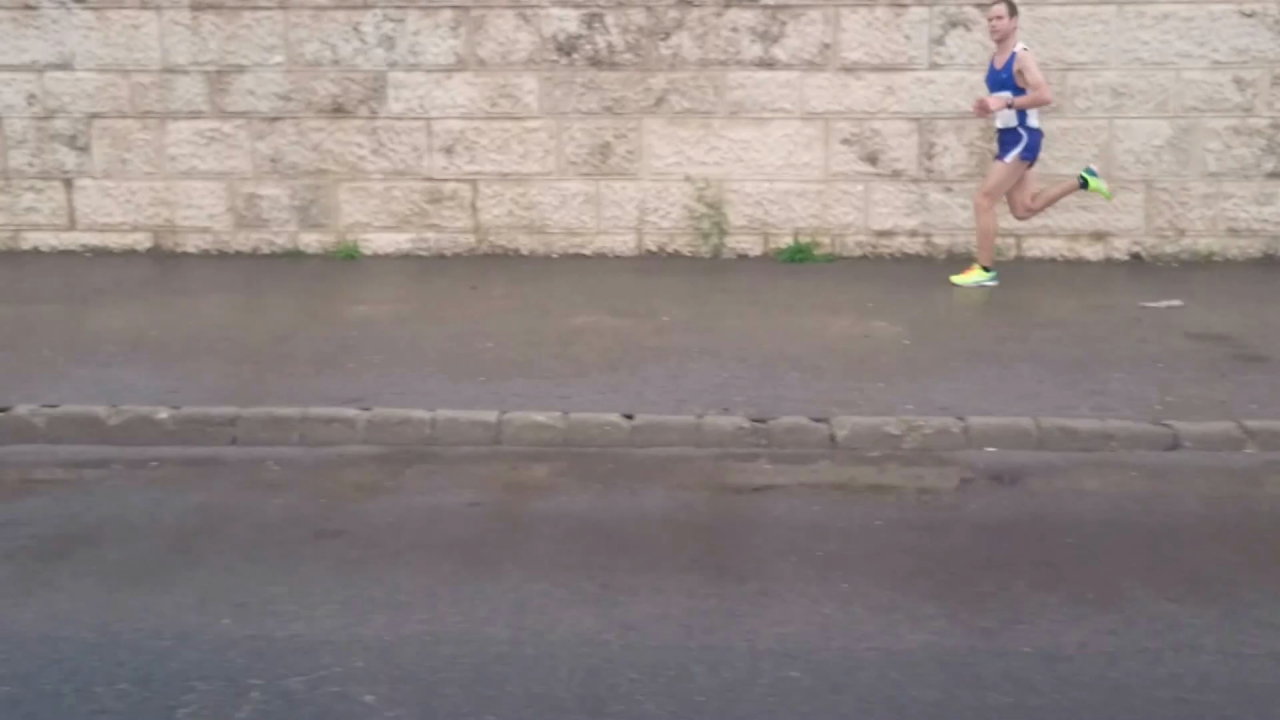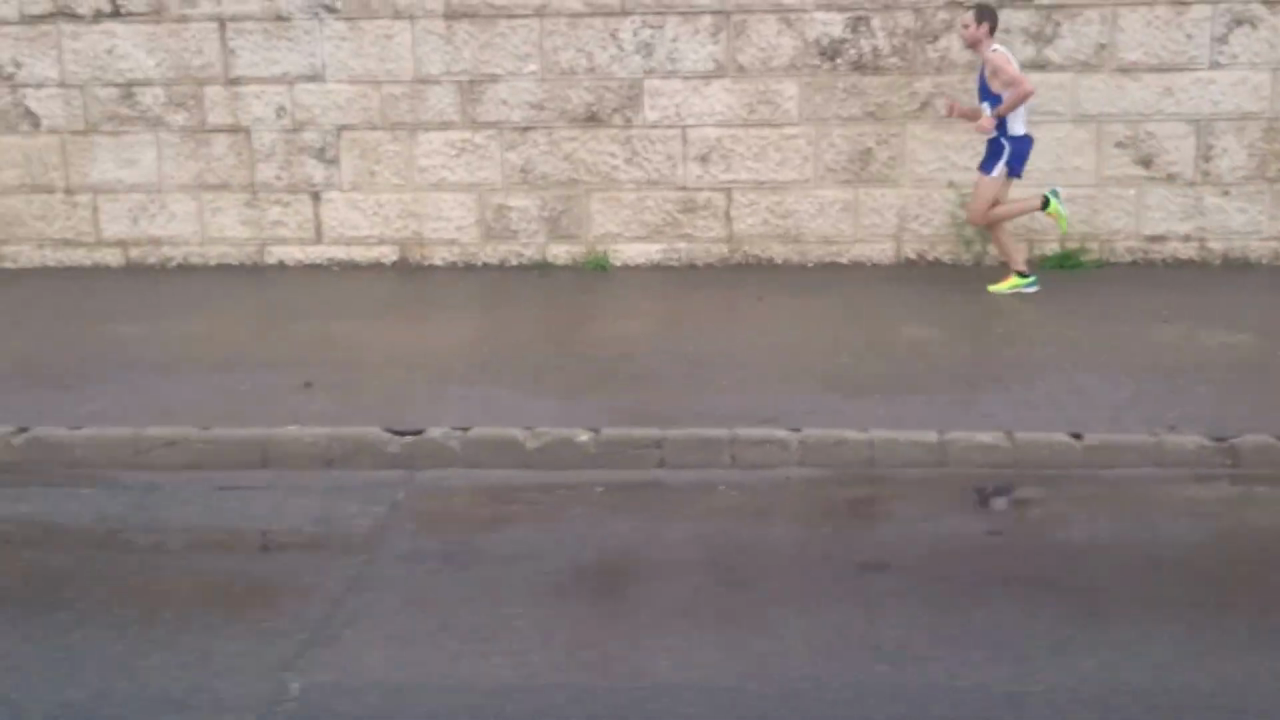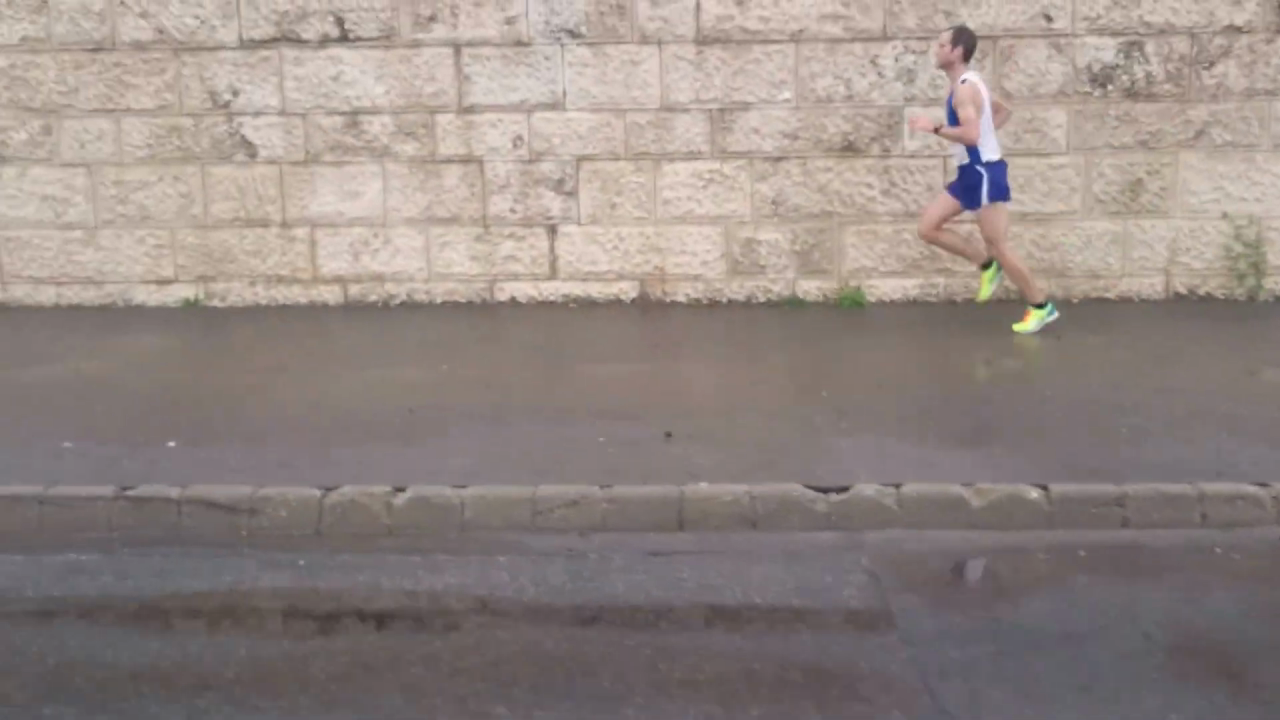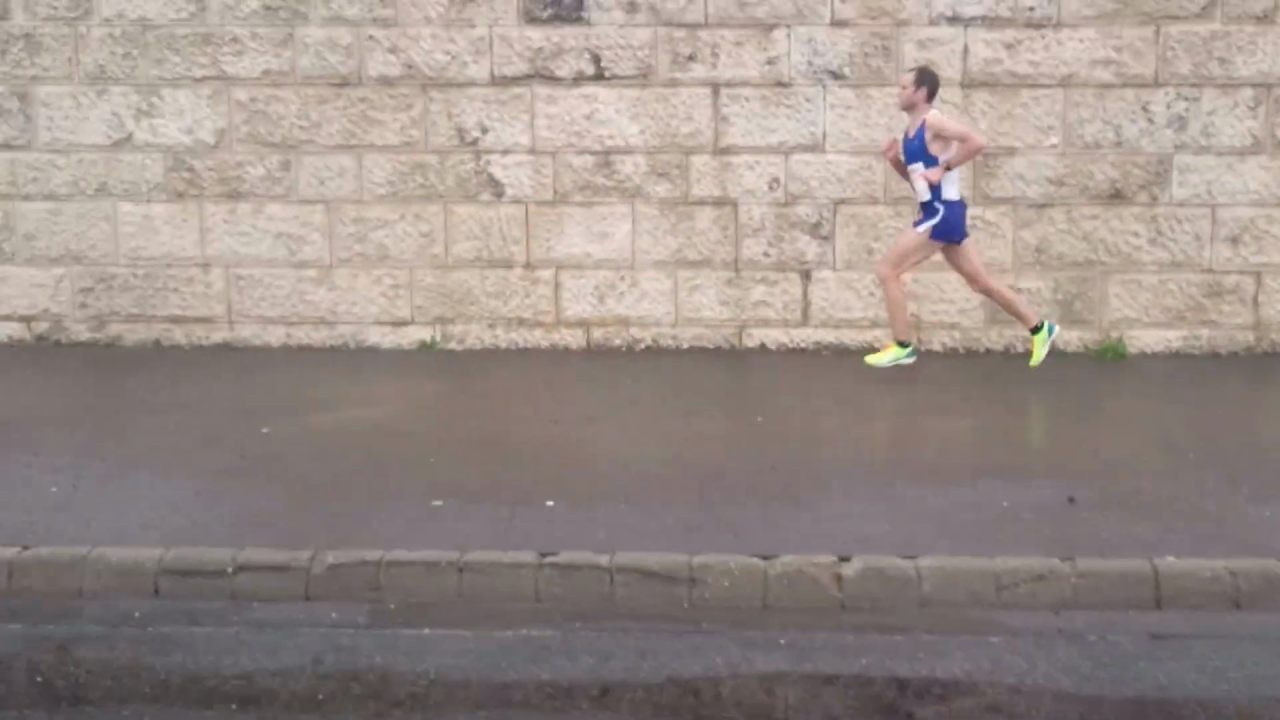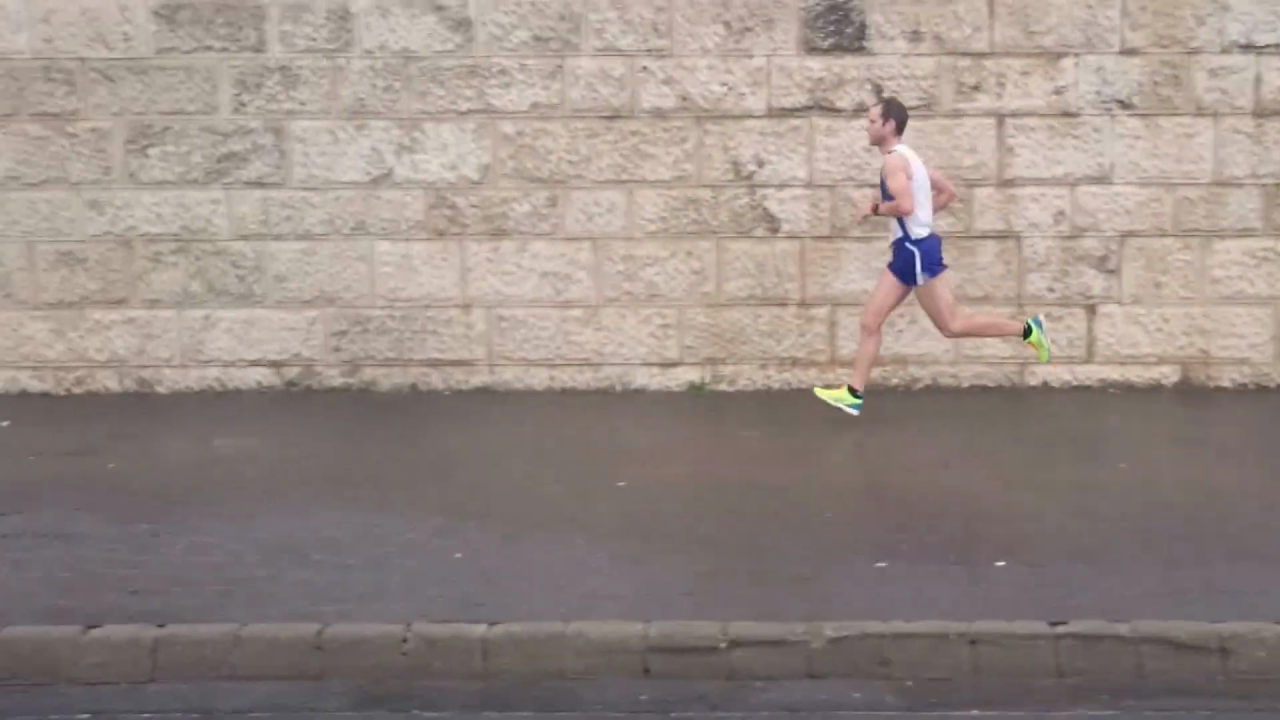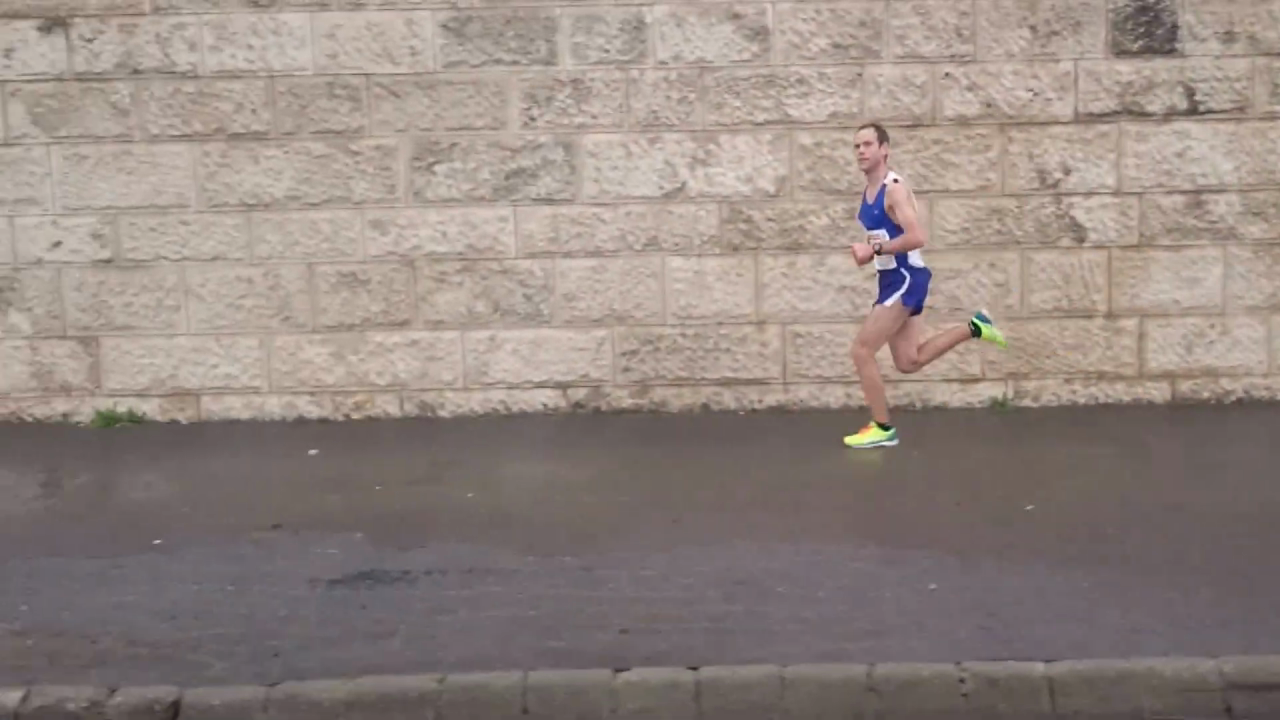
dt=0.4s
person 1, frame 1
left shoulder: (1022, 56)
right shoulder: (996, 58)
left elbow: (1045, 97)
left wrist: (1006, 104)
right wrist: (986, 107)
left hip: (1022, 138)
right hip: (1009, 139)
left knee: (982, 201)
right knee: (1023, 211)
left ankle: (985, 269)
right ankle: (1083, 182)
person 1, frame 2
left shoulder: (995, 57)
right shoulder: (993, 60)
left elbow: (1027, 88)
left wrist: (995, 116)
right wrist: (962, 112)
left hip: (1007, 147)
right hip: (1002, 145)
left knee: (978, 217)
right knee: (987, 217)
left ankle: (1045, 203)
right ankle: (1022, 275)
person 1, frame 3
left shoulder: (966, 86)
right shoulder: (966, 83)
left elbow: (970, 134)
right elbow: (1004, 111)
left wrist: (933, 127)
left hip: (984, 175)
right hip: (971, 174)
left knee: (999, 248)
right knee: (925, 229)
left ankle: (1040, 306)
right ankle: (987, 265)
person 1, frame 4
left shoulder: (933, 121)
right shoulder: (912, 129)
left elbow: (977, 142)
right elbow: (914, 178)
left wrist: (941, 170)
right wrist: (894, 160)
left hip: (943, 214)
right hip: (936, 213)
left knee: (886, 271)
right knee: (979, 282)
left ankle: (902, 346)
right ankle: (1039, 329)
person 1, frame 5
left shoulder: (893, 159)
right shoulder: (906, 157)
left elbow: (904, 205)
right elbow: (948, 191)
left wrist: (875, 209)
left hip: (917, 251)
right hip: (908, 250)
left knee: (951, 326)
right knee: (870, 320)
left ankle: (1026, 329)
right ankle: (853, 394)
person 1, frame 6
left shoulder: (895, 188)
right shoulder: (869, 192)
left elbow: (916, 237)
left wrist: (873, 250)
right wrist: (865, 251)
left hip: (906, 280)
right hip: (893, 281)
left knee: (861, 352)
right knee: (910, 363)
left ankle: (883, 427)
right ankle: (974, 328)
